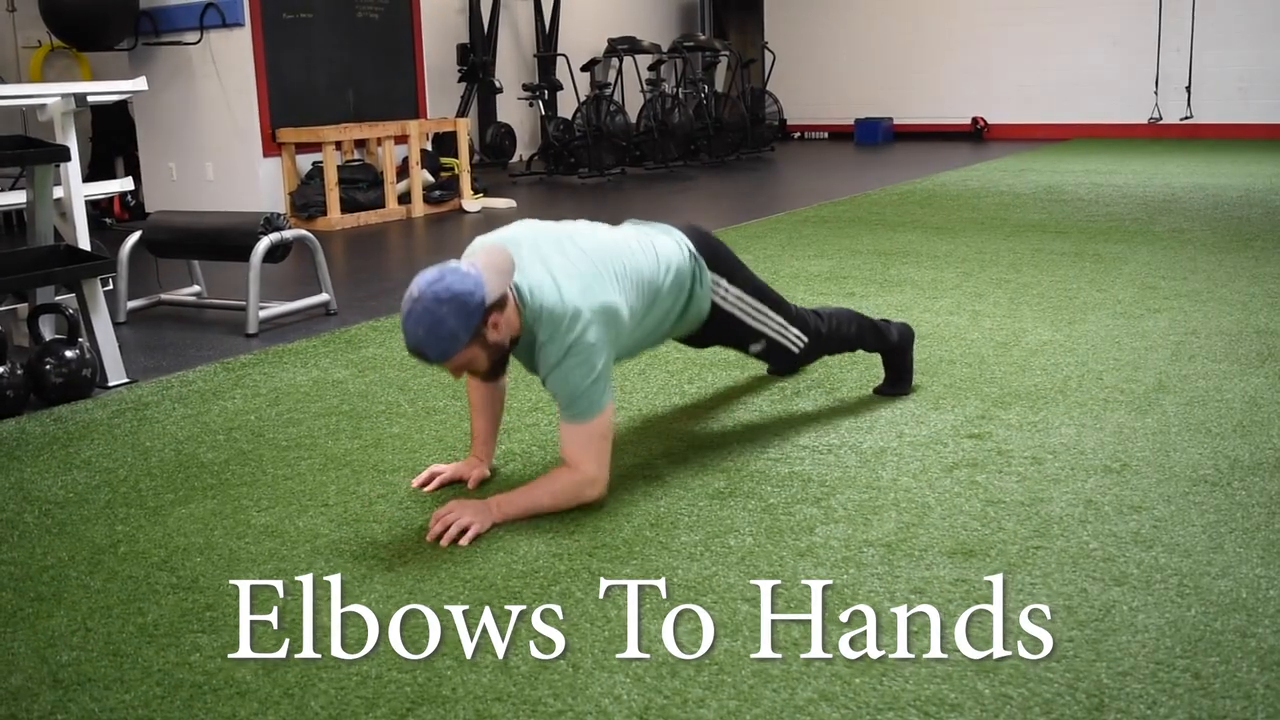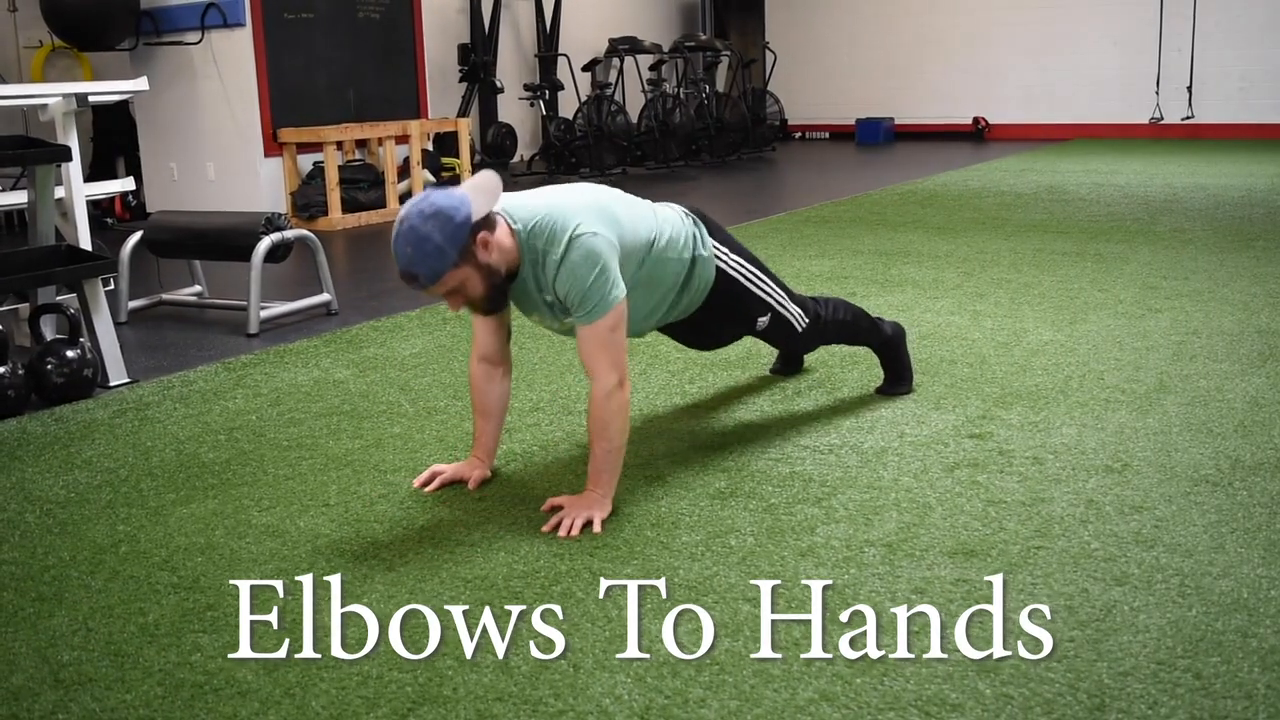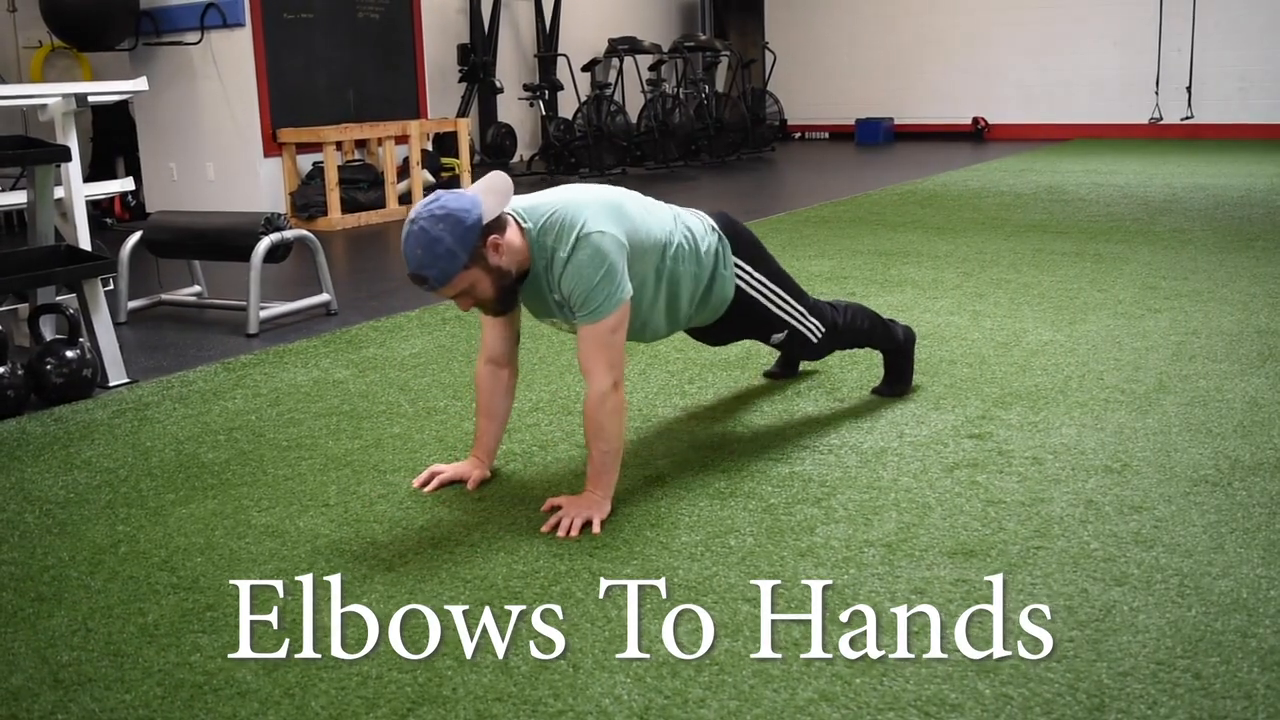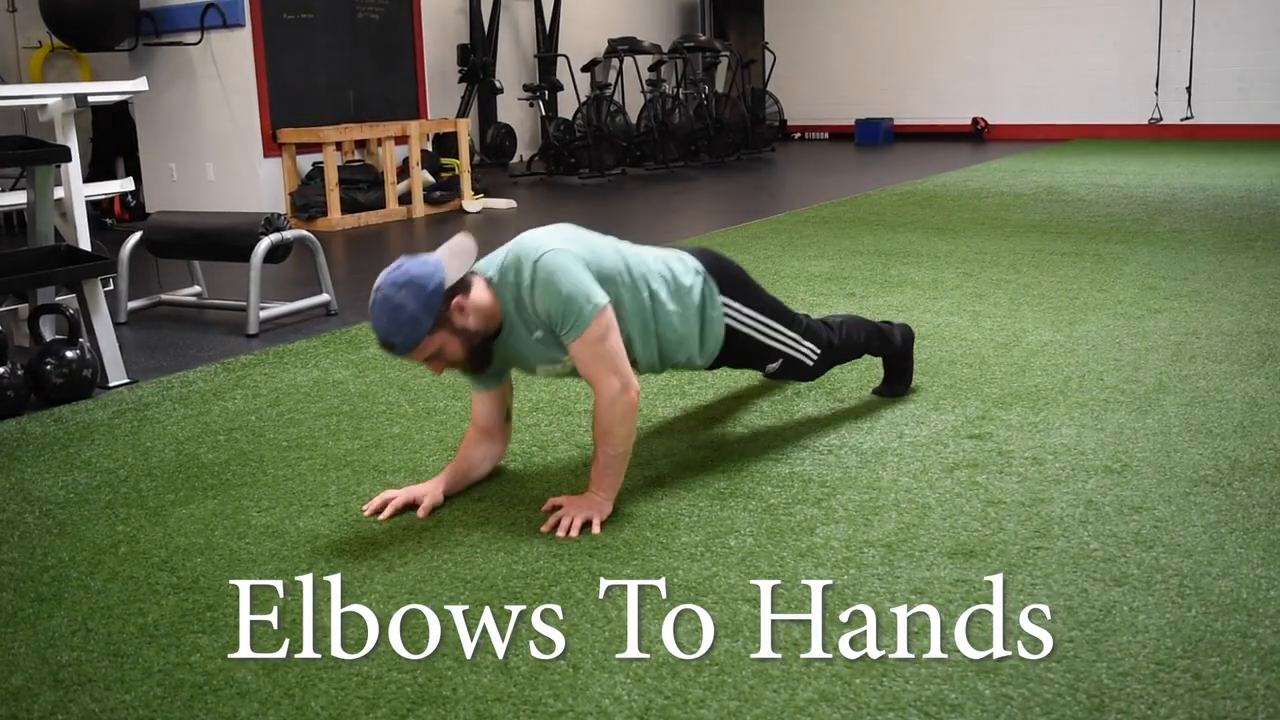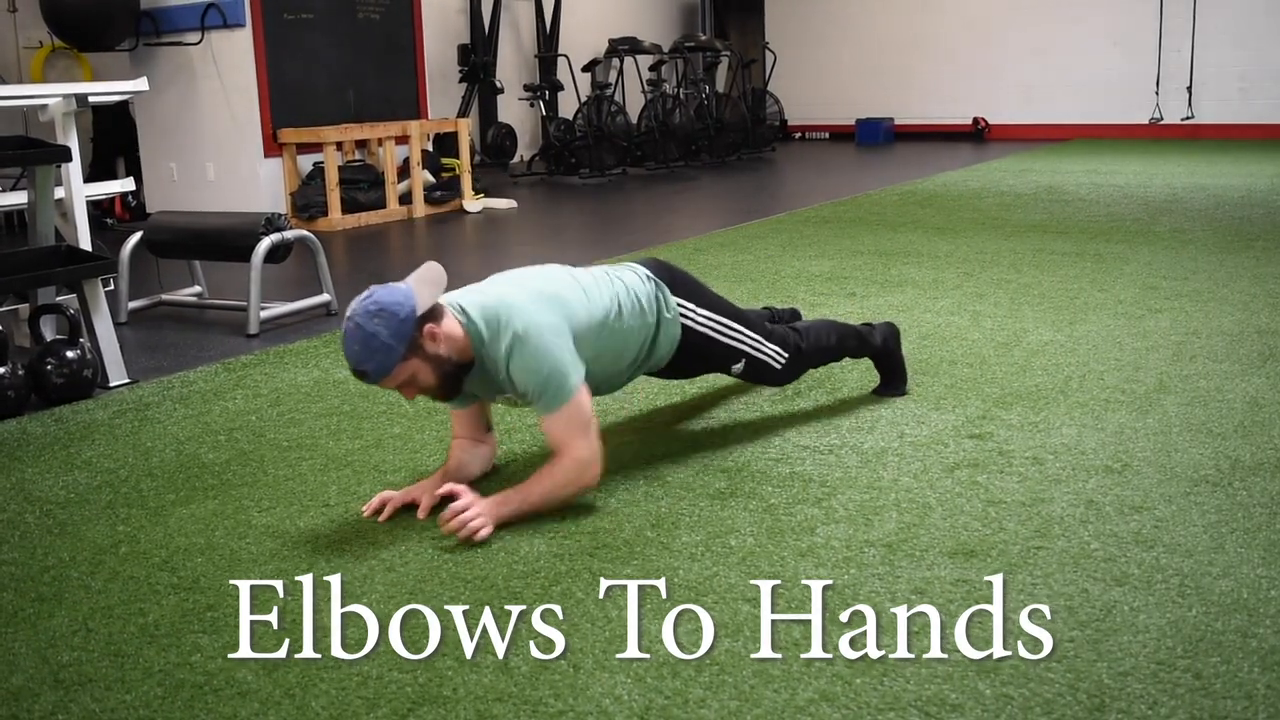
dt=0.5s
person 1, frame 1
left shoulder: (571, 329)
right shoulder: (479, 274)
left elbow: (590, 479)
right elbow: (487, 373)
left wrist: (494, 509)
right wrist: (478, 459)
left hip: (695, 275)
right hip: (646, 254)
left knee: (802, 337)
left ankle: (890, 339)
right ankle: (779, 348)
person 1, frame 2
left shoulder: (577, 247)
right shoulder: (477, 254)
left elbow: (610, 383)
right elbow: (490, 363)
left wrist: (599, 496)
right wrist: (479, 459)
left hip: (696, 263)
left knee: (798, 322)
right knee: (720, 336)
left ankle: (884, 337)
right ankle: (791, 352)
person 1, frame 3
left shoulder: (585, 247)
right shoulder: (493, 249)
left elbow: (604, 384)
right elbow: (497, 363)
left wrist: (598, 496)
right wrist: (479, 459)
left hip: (720, 265)
right hip: (678, 285)
left knee: (816, 332)
right knee: (760, 337)
left ankle: (894, 339)
right ankle: (789, 356)
person 1, frame 4
left shoulder: (546, 271)
right shoulder: (476, 325)
left elbow: (618, 389)
right elbow: (490, 434)
left wrist: (599, 496)
right wrist: (438, 482)
left hip: (707, 304)
right hip: (679, 326)
left knee: (812, 353)
left ankle: (891, 341)
person 1, frame 5
left shoulder: (523, 337)
right shoulder: (445, 335)
left elbow: (581, 463)
right elbow: (475, 442)
left wrist: (494, 508)
right wrist: (438, 480)
left hip: (662, 307)
right hip: (629, 320)
left knee: (784, 359)
left ankle: (874, 340)
right ankle: (776, 317)
